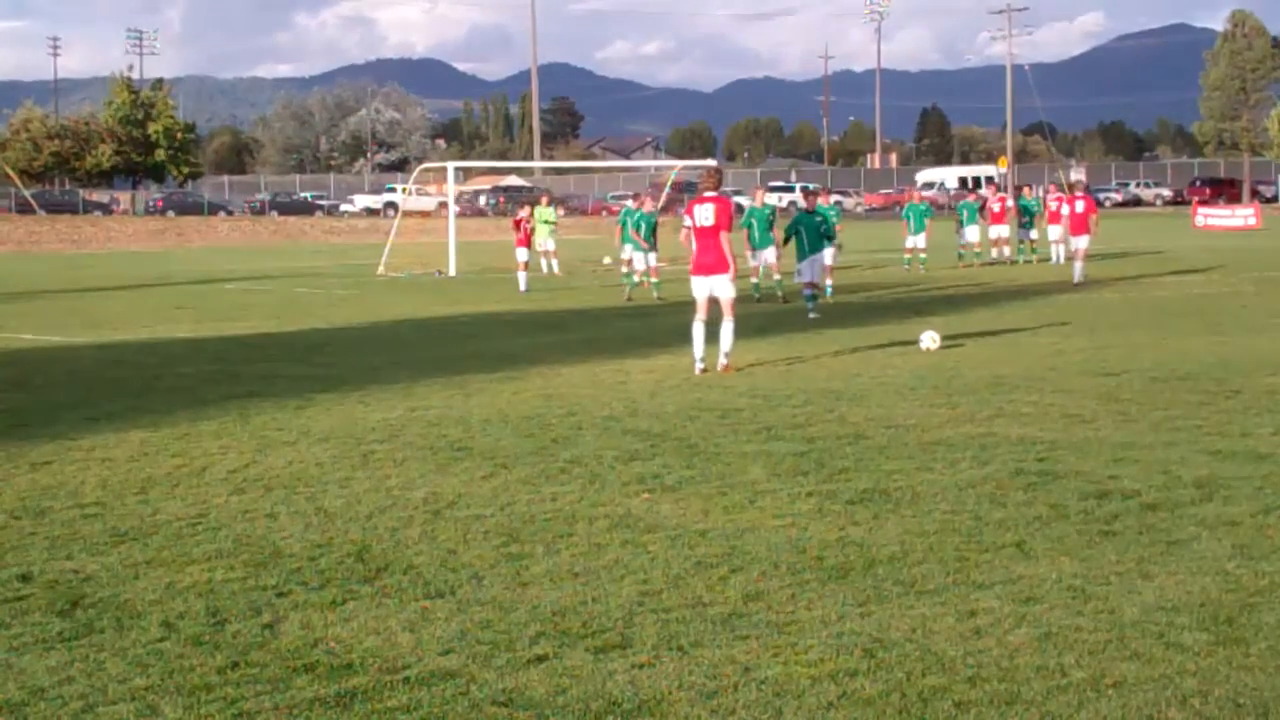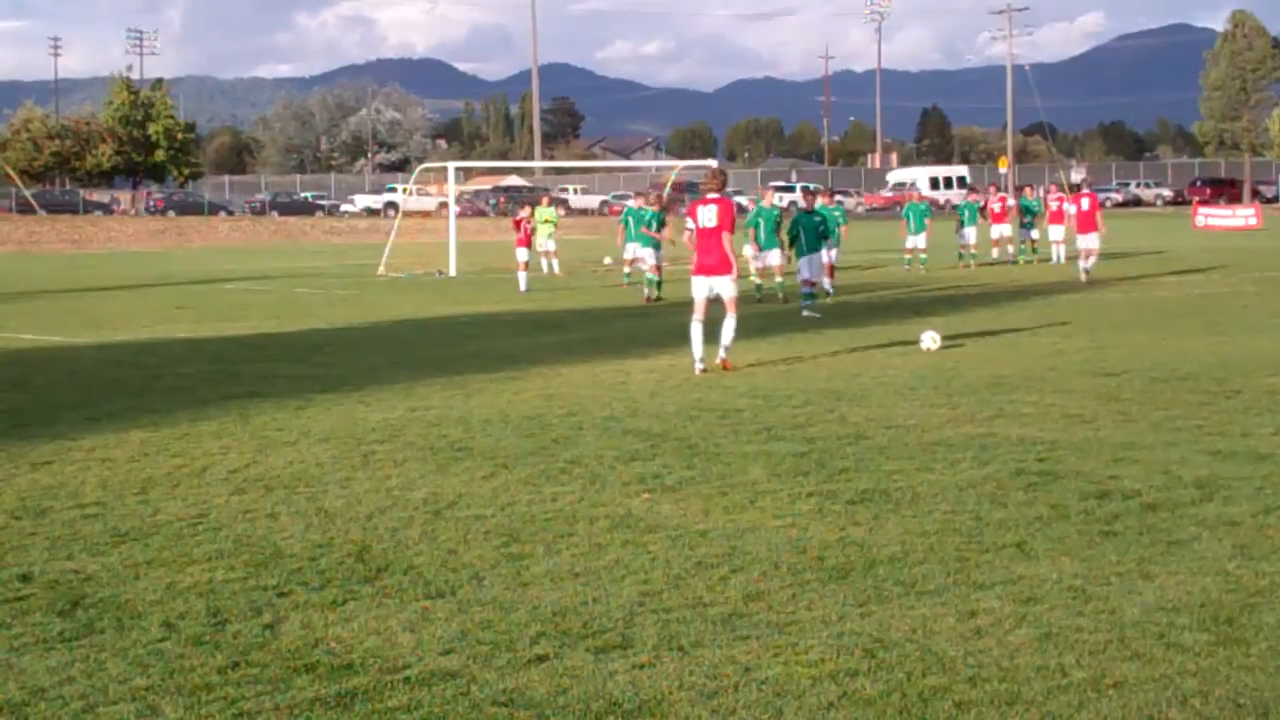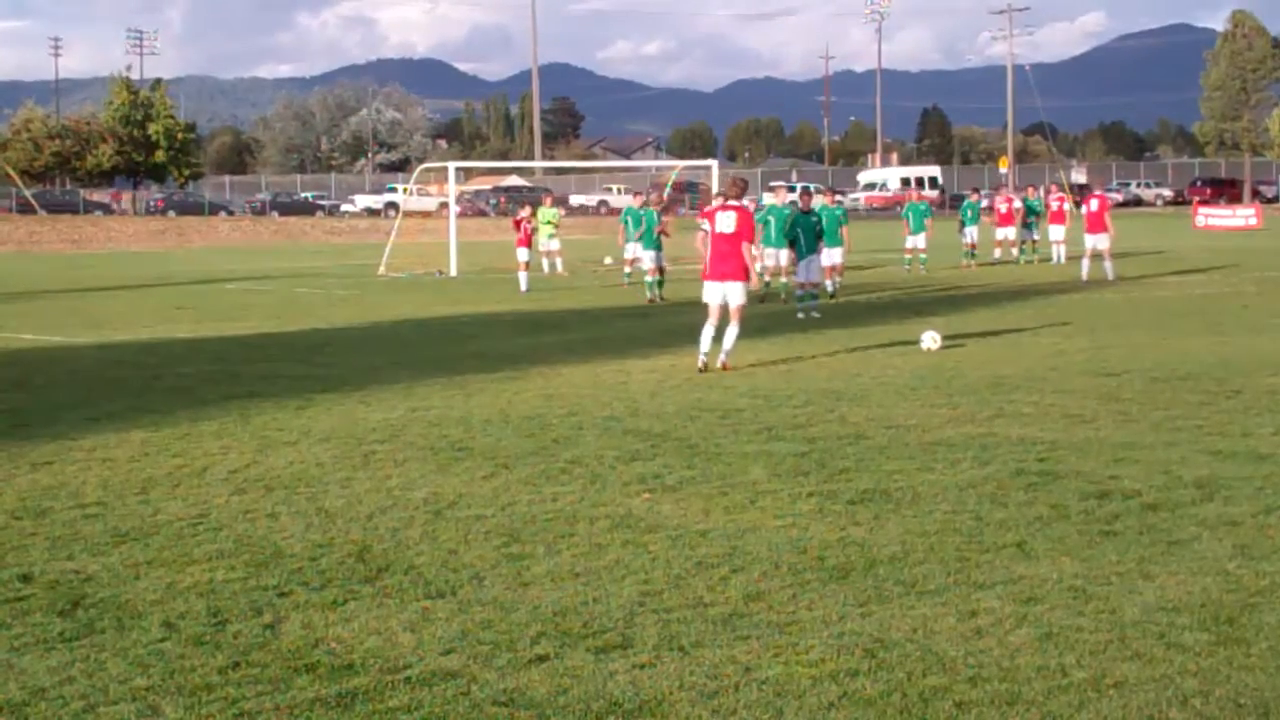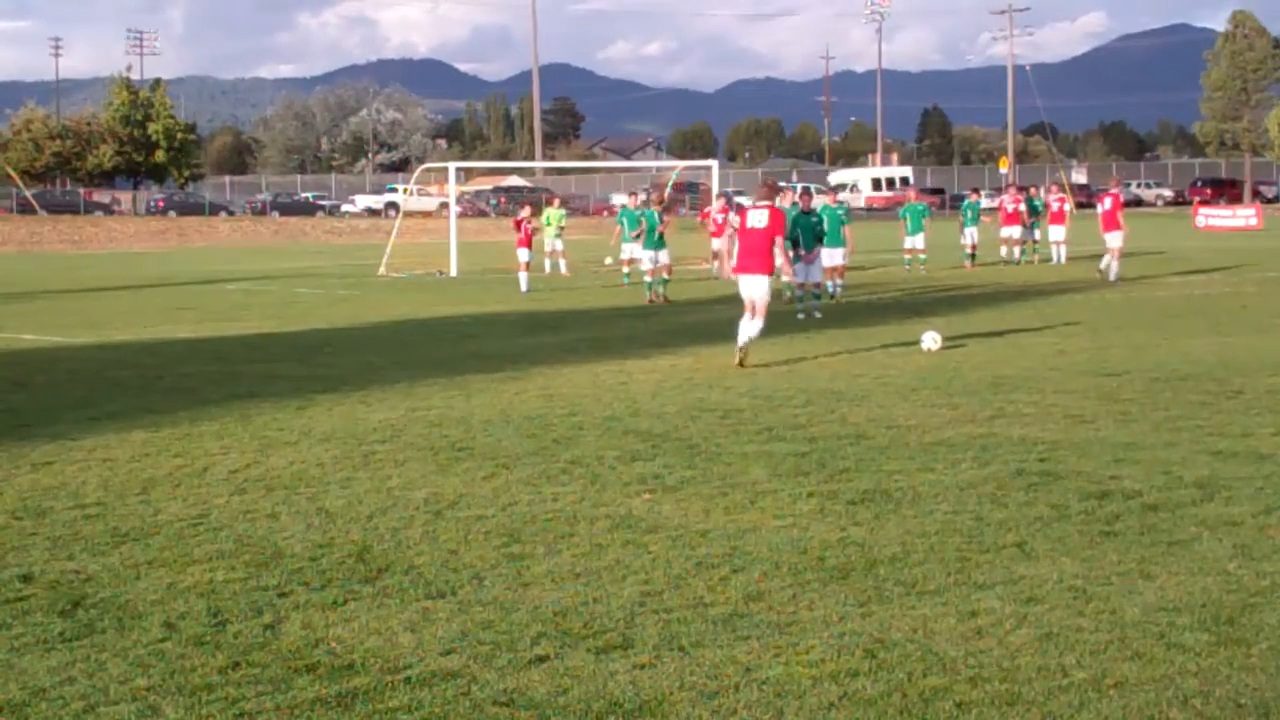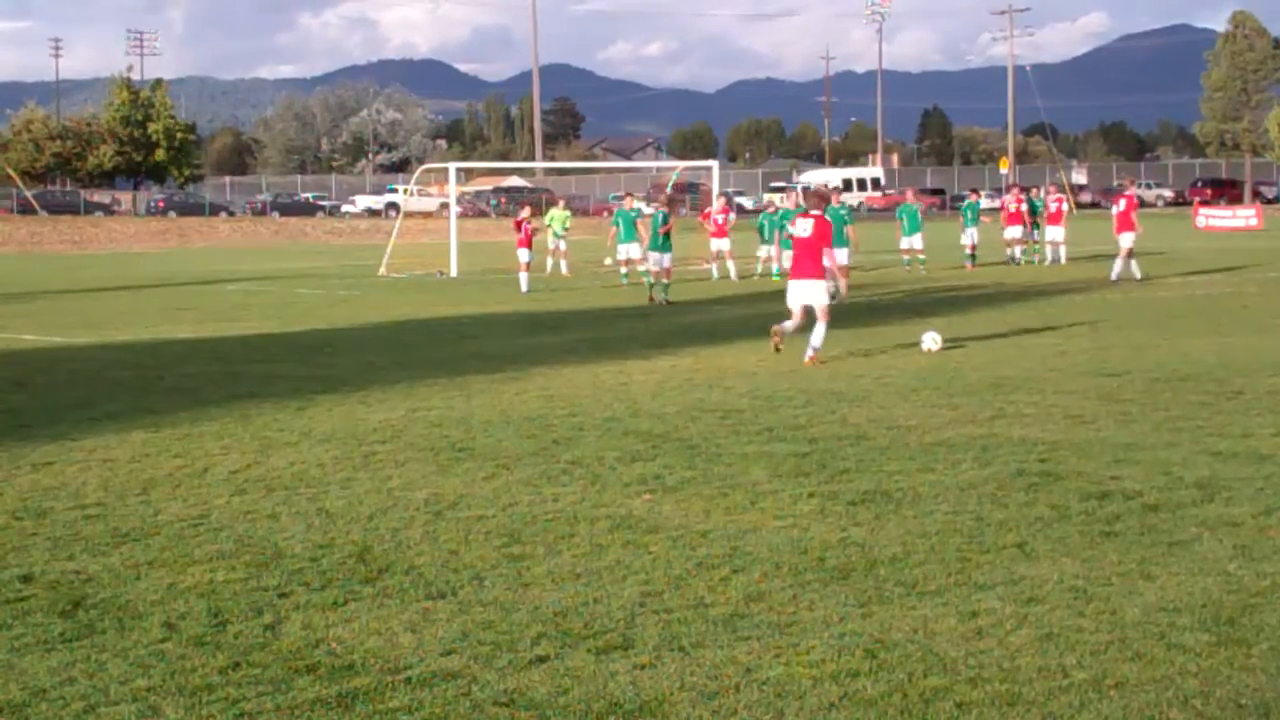
dt=0.3s
person 1, frame 1
left shoulder: (692, 205)
right shoulder: (724, 203)
left elbow: (683, 236)
right elbow: (724, 236)
right wrist: (732, 264)
left hip: (699, 267)
right hip: (721, 267)
left knee: (700, 316)
right knee: (728, 315)
left ankle: (699, 362)
right ankle: (724, 359)
person 1, frame 2
left shoulder: (695, 206)
right shoulder: (727, 205)
left elbow: (686, 238)
right elbow: (725, 237)
right wrist: (734, 263)
left hip: (701, 268)
right hip: (723, 267)
left knee: (698, 316)
right knee: (731, 312)
left ankle: (698, 363)
right ankle: (723, 353)
person 1, frame 3
left shoulder: (713, 212)
right shoulder: (745, 215)
left elbow: (699, 238)
right elbow: (745, 247)
left wrist: (707, 260)
right wrist: (753, 273)
left hip: (714, 273)
right hip: (737, 274)
left knee: (712, 319)
right knee: (735, 320)
left ankle: (702, 358)
right ankle: (723, 357)
person 1, frame 4
left shoulder: (744, 213)
right shoulder: (778, 213)
right elbow: (779, 242)
left wrist: (729, 264)
right wrist: (785, 264)
left hip: (742, 268)
right hip: (762, 268)
left knee: (748, 312)
right knee: (760, 316)
left ankle: (741, 347)
right ankle: (743, 345)
person 1, frame 5
left shoulder: (798, 219)
right shoulder: (825, 223)
right elbow: (827, 253)
right wrist: (841, 279)
left hip: (795, 276)
right hip: (815, 276)
left knee: (797, 319)
right knee: (823, 319)
left ankle: (780, 329)
right ankle: (811, 353)
